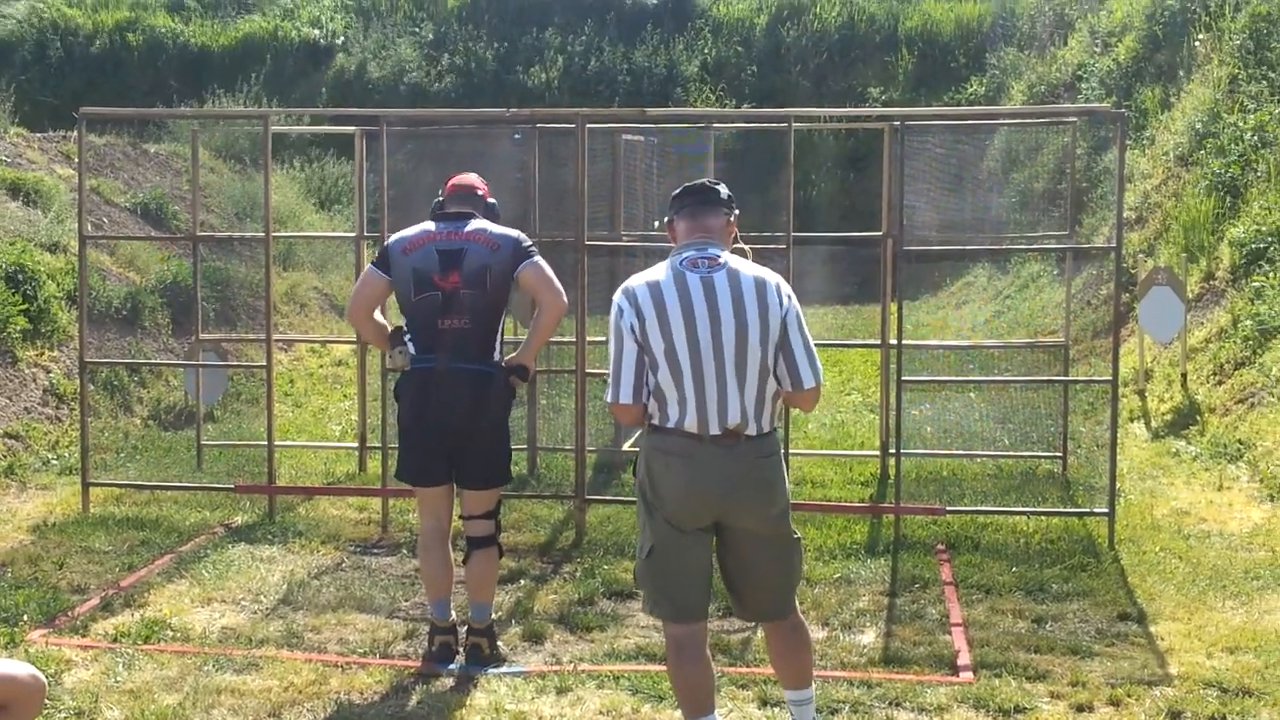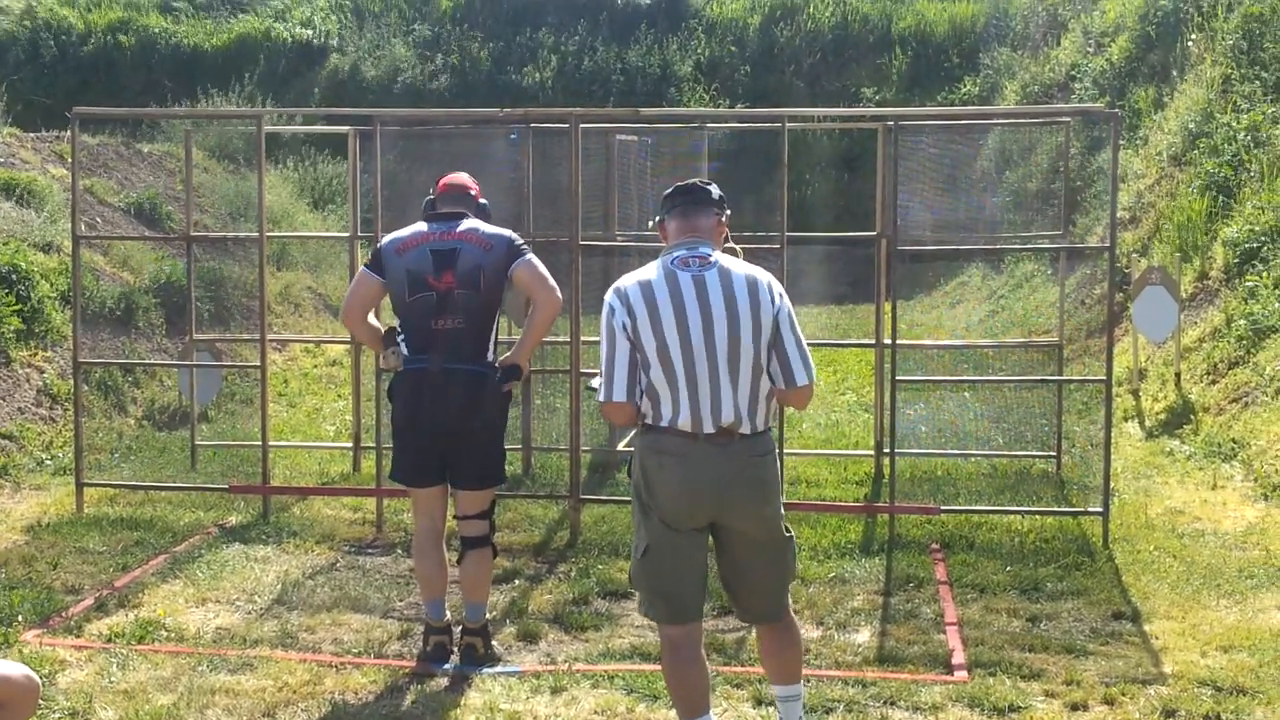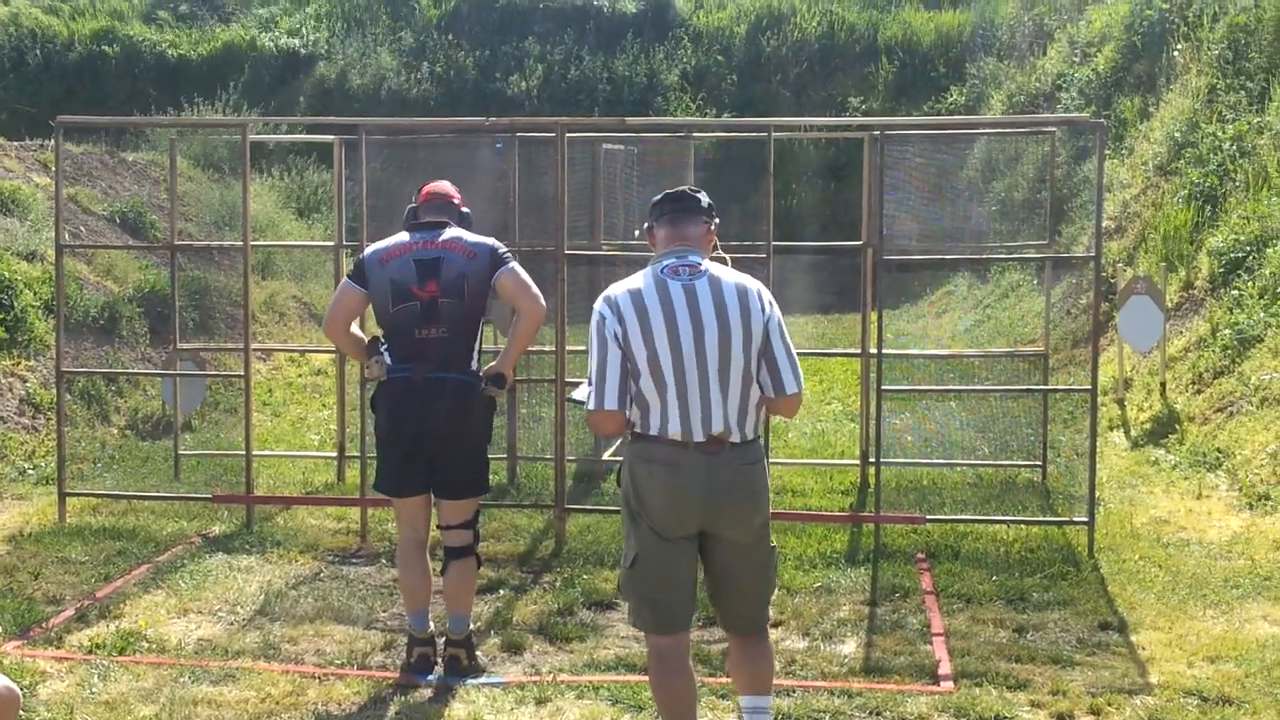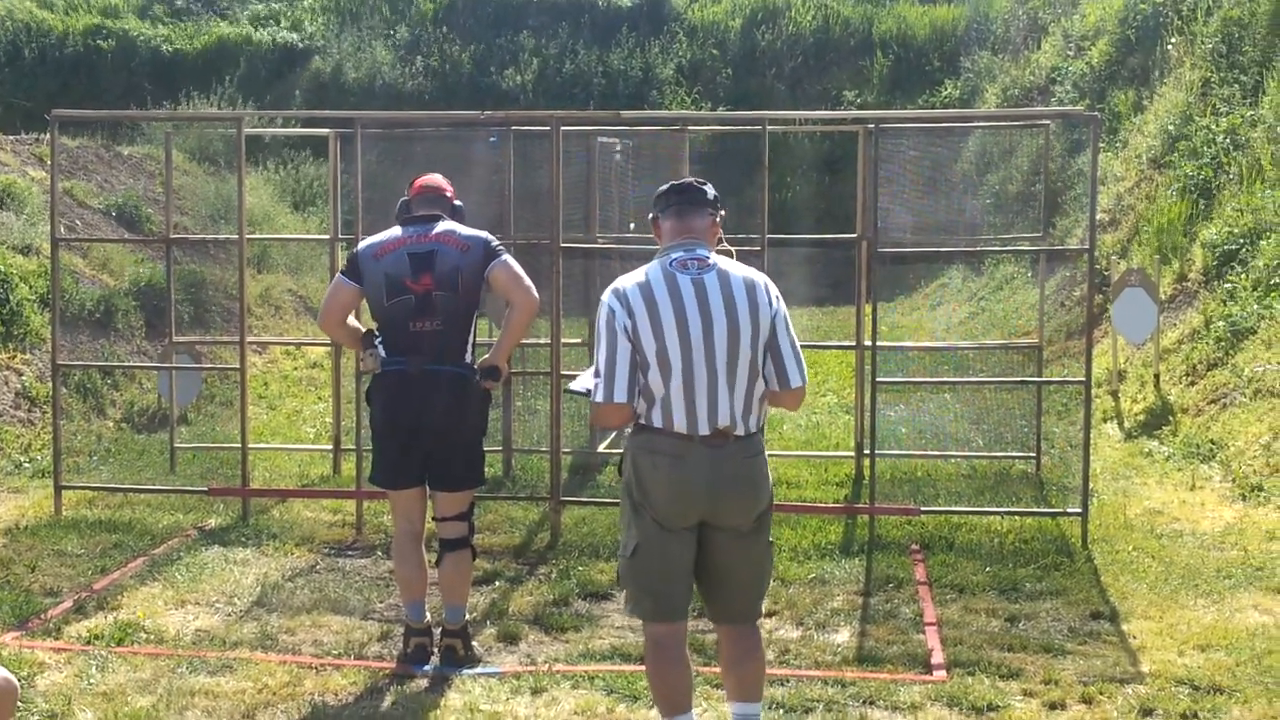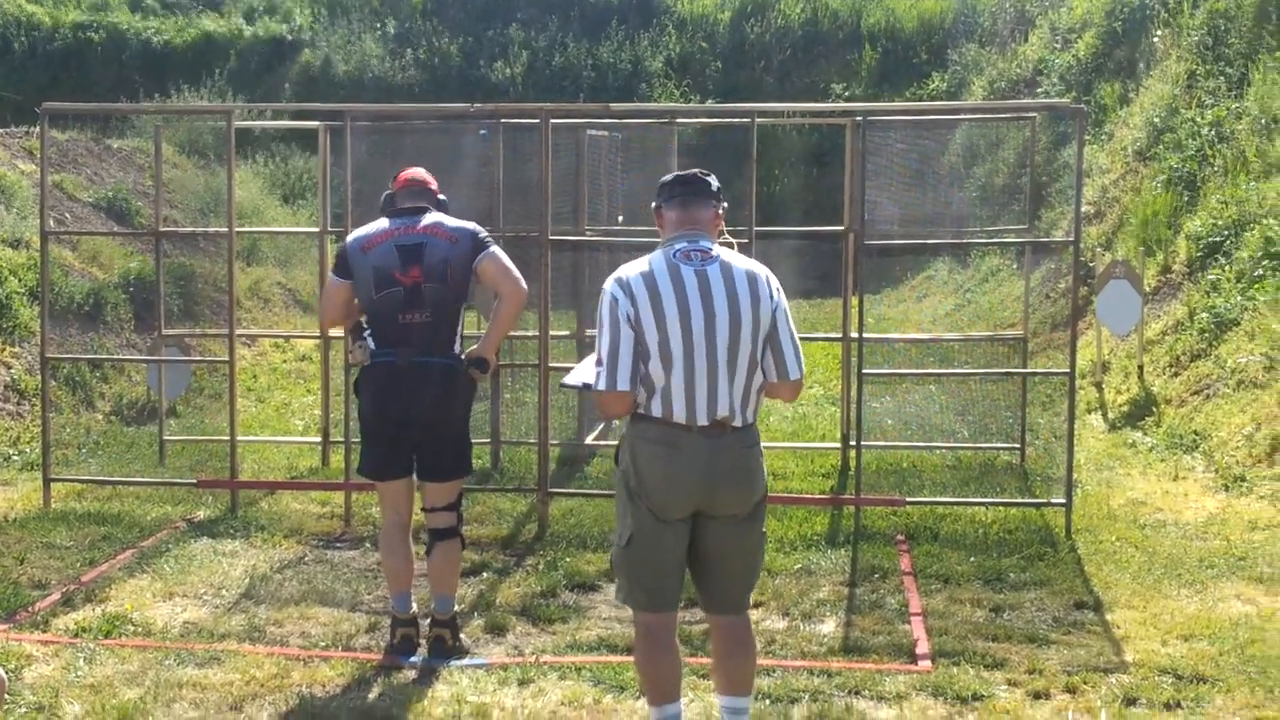
dt=0.2s
person 1, frame 1
left shoulder: (636, 294)
right shoulder: (770, 287)
left elbow: (626, 411)
right elbow: (806, 396)
left hip: (675, 467)
right hip: (754, 464)
left knee: (683, 624)
right knee: (779, 611)
person 1, frame 2
left shoulder: (628, 294)
right shoulder: (761, 285)
left elbow: (618, 411)
right elbow: (799, 394)
left hip: (669, 467)
right hip: (749, 464)
left knee: (679, 626)
right knee: (772, 611)
person 1, frame 3
left shoulder: (617, 303)
right shoulder: (751, 294)
left elbow: (606, 421)
right elbow: (788, 402)
left hip: (659, 475)
right hip: (738, 472)
left knee: (666, 635)
right knee: (748, 623)
person 1, frame 4
left shoulder: (625, 295)
right shoulder: (757, 287)
left elbow: (612, 413)
right elbow: (791, 395)
left hip: (661, 467)
right hip: (739, 465)
left knee: (663, 623)
right knee: (739, 619)
person 1, frame 5
left shoulder: (627, 284)
right shoulder: (758, 279)
left elbow: (614, 402)
right elbow: (788, 386)
left wrist: (627, 388)
left hip: (657, 457)
right hip: (734, 456)
left knee: (654, 614)
right knee: (730, 610)
person 2, frame 1
left shoulder: (402, 243)
right shoulder: (507, 241)
left elbow: (358, 310)
right elbow: (554, 300)
right wrist: (524, 358)
left hip: (422, 390)
right hip: (481, 390)
left knee: (433, 522)
right knee: (482, 522)
left ankle: (441, 632)
right ankle: (480, 634)
person 2, frame 2
left shoulder: (394, 244)
right shoulder: (499, 241)
left elbow: (352, 312)
right elbow: (548, 298)
right wrist: (518, 358)
left hip: (416, 391)
right hip: (475, 391)
left knee: (427, 521)
right knee: (476, 522)
left ankle: (436, 633)
right ankle: (475, 634)
person 2, frame 3
left shoulder: (377, 255)
right shoulder: (482, 249)
left elbow: (334, 323)
right elbow: (533, 306)
right wrist: (503, 367)
left hip: (400, 401)
right hip: (460, 400)
left knee: (411, 532)
right knee: (460, 532)
left ankle: (420, 644)
right ankle: (459, 646)
person 2, frame 4
left shoulder: (371, 250)
right shoulder: (475, 243)
left elbow: (330, 318)
right elbow: (526, 299)
right wrist: (496, 360)
left hip: (394, 393)
right hip: (453, 393)
left knee: (407, 525)
right knee: (455, 523)
left ankle: (416, 635)
right ankle: (455, 636)
person 2, frame 5
left shoulder: (359, 242)
right shoulder: (463, 234)
left elbow: (331, 316)
right elbow: (514, 290)
right wrist: (486, 351)
left hip: (383, 385)
right hip: (442, 383)
left knee: (394, 514)
right knee: (443, 514)
left ankle: (402, 626)
right ankle: (443, 627)
